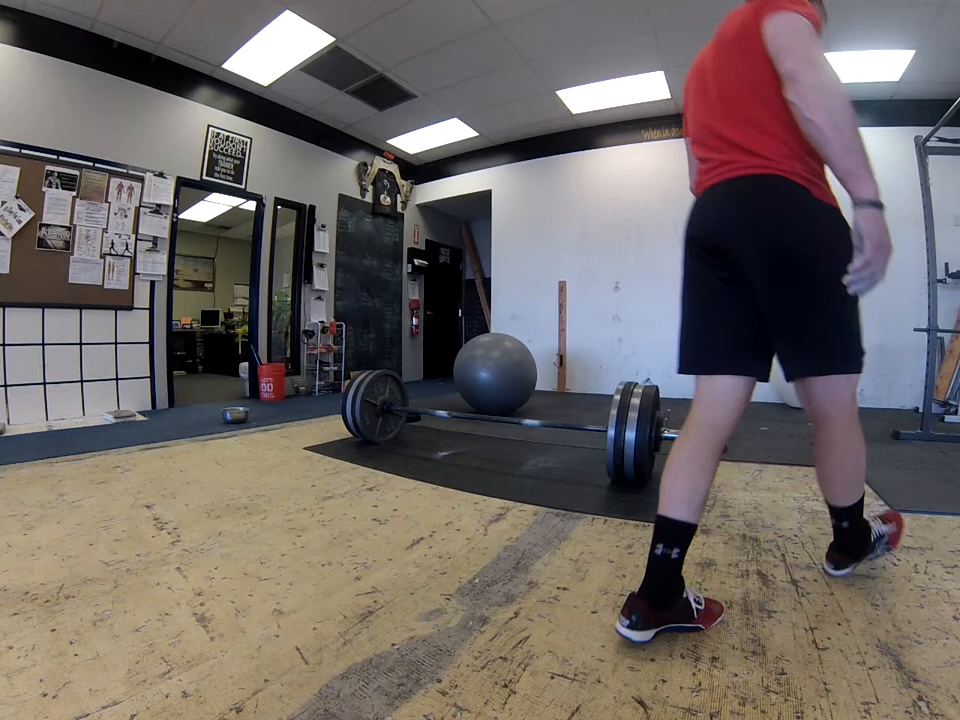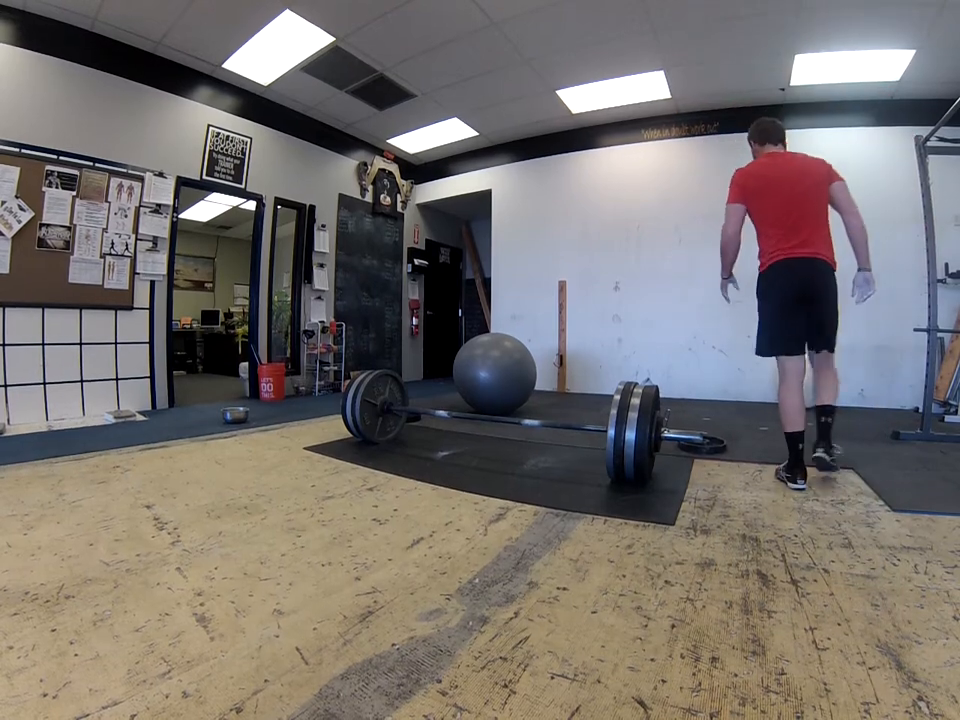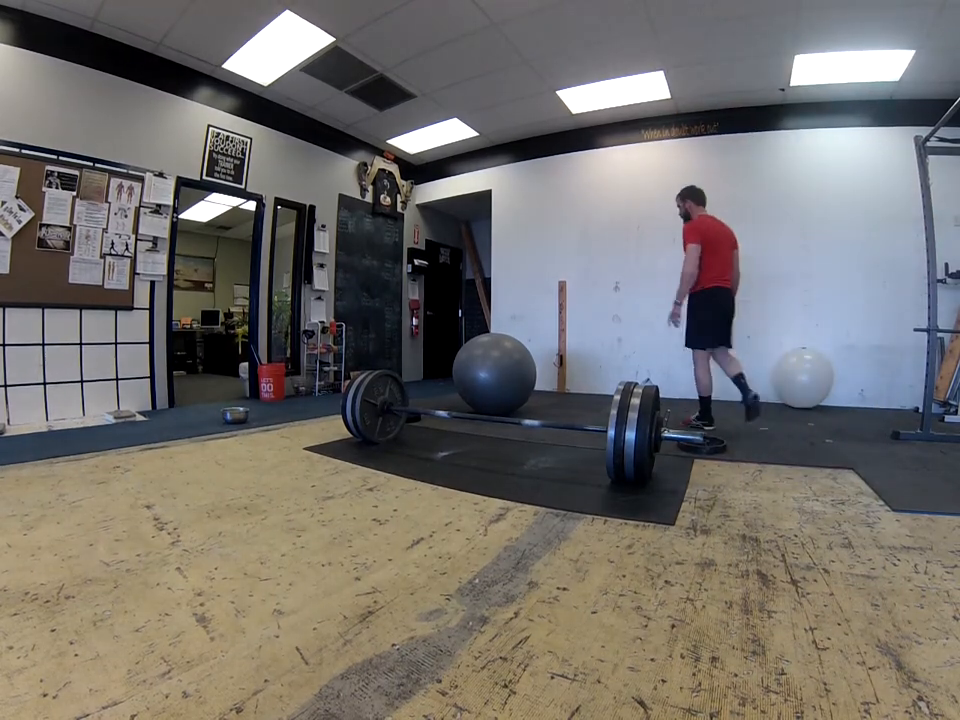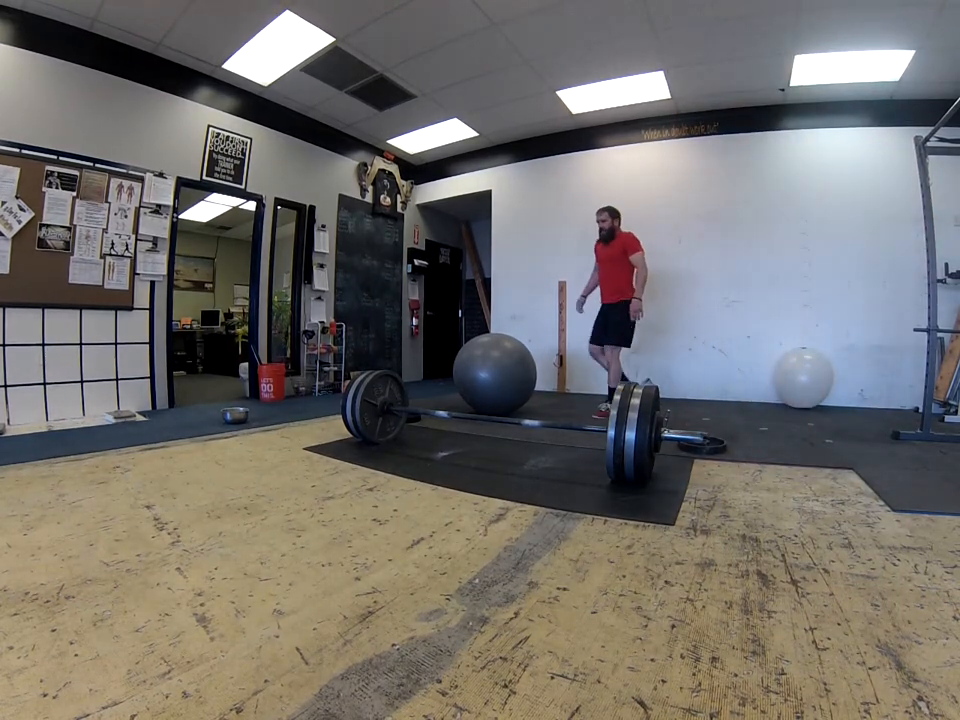
dt=1s
person 1, frame 1
left shoulder: (708, 60)
right elbow: (809, 85)
right wrist: (866, 202)
left hip: (713, 218)
right hip: (784, 209)
left knee: (714, 411)
right knee: (832, 400)
person 1, frame 2
left shoulder: (746, 176)
right shoulder: (819, 167)
left elbow: (730, 233)
right elbow: (852, 216)
left wrist: (726, 273)
right wrist: (865, 268)
left hip: (778, 276)
right hip: (820, 272)
left knee: (790, 373)
right knee: (824, 362)
left ankle: (796, 466)
right ankle: (824, 440)
person 1, frame 3
left shoulder: (693, 226)
right shoulder: (724, 228)
left elbow: (691, 266)
right elbow: (734, 269)
left wrist: (678, 302)
left hip: (706, 297)
right hip: (725, 296)
left knee: (700, 358)
right knee: (722, 353)
left ankle: (705, 417)
right ankle: (748, 394)
person 1, frame 4
left shoulder: (628, 240)
right shoulder: (599, 245)
left elbow: (642, 268)
left wrist: (637, 298)
right wrist: (584, 295)
left hip: (622, 307)
right hip: (606, 306)
left knee: (611, 353)
right knee: (594, 349)
left ankle: (610, 401)
